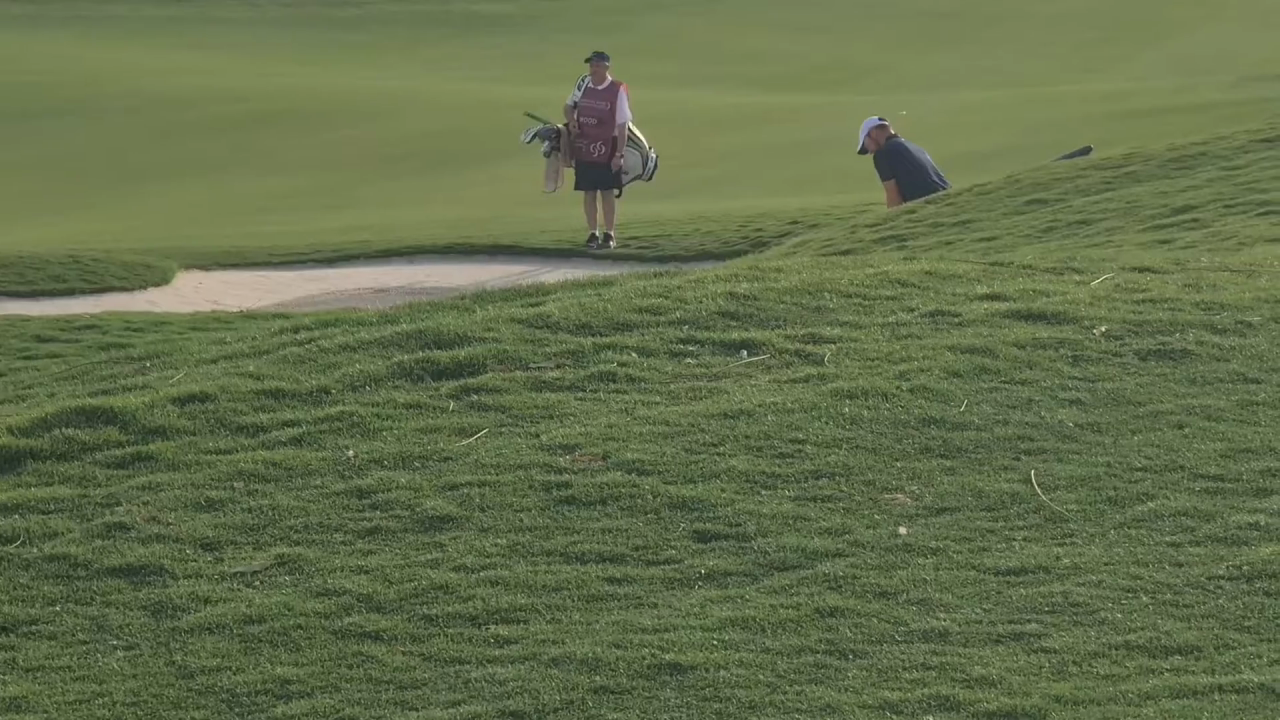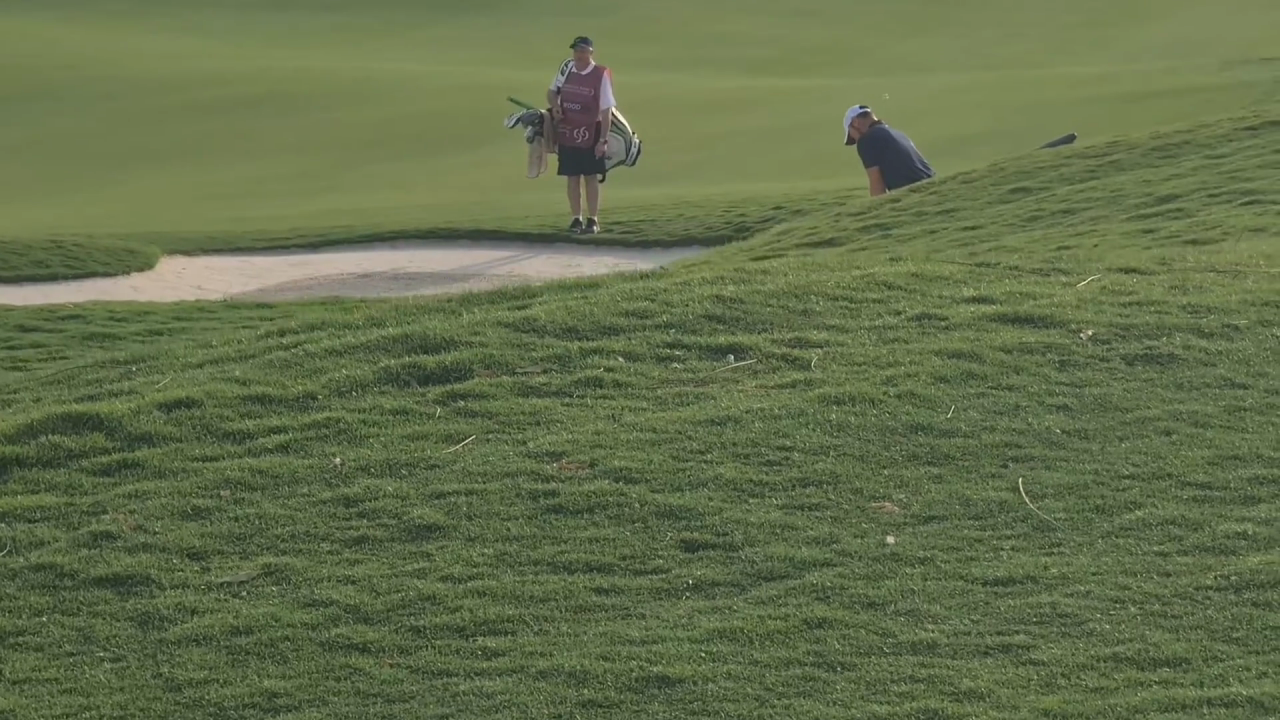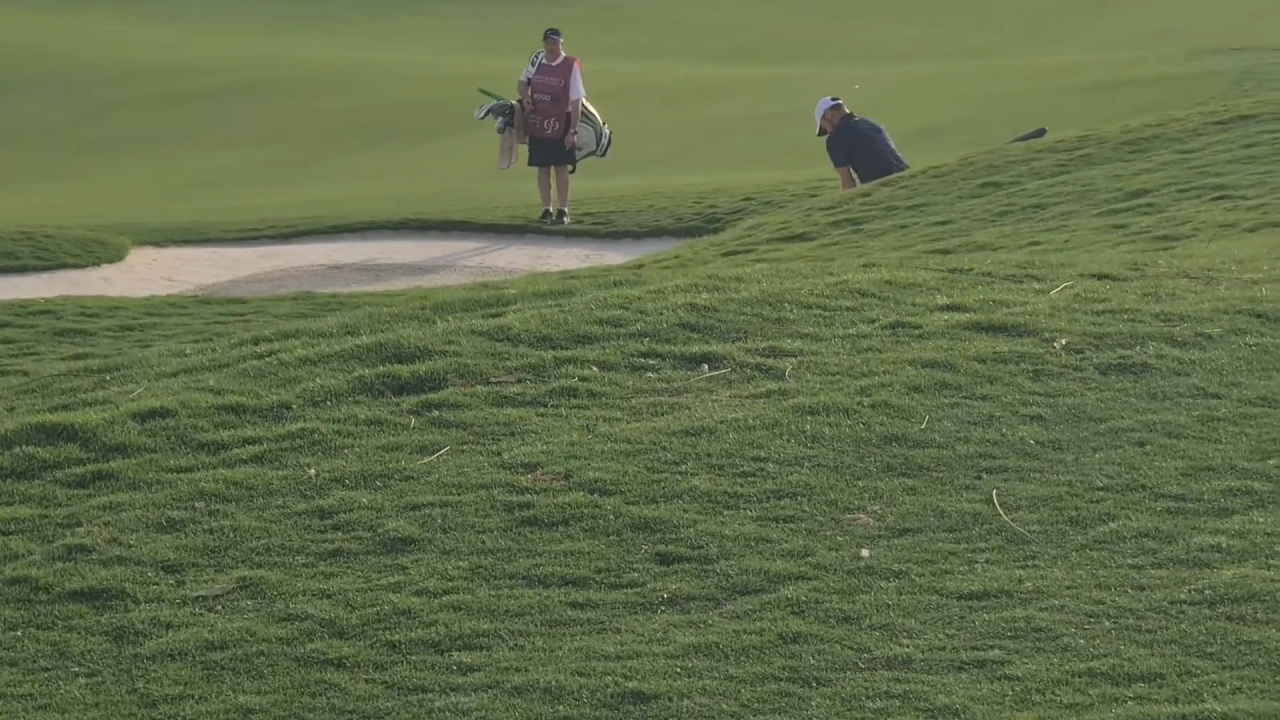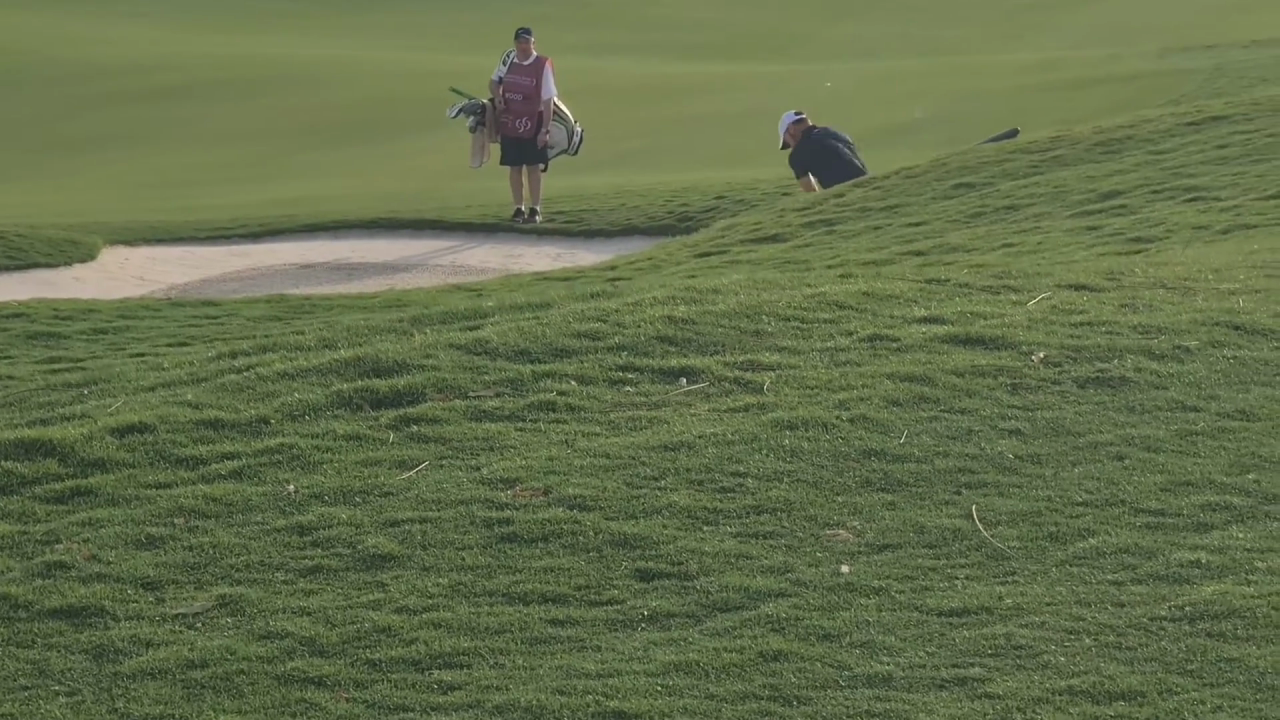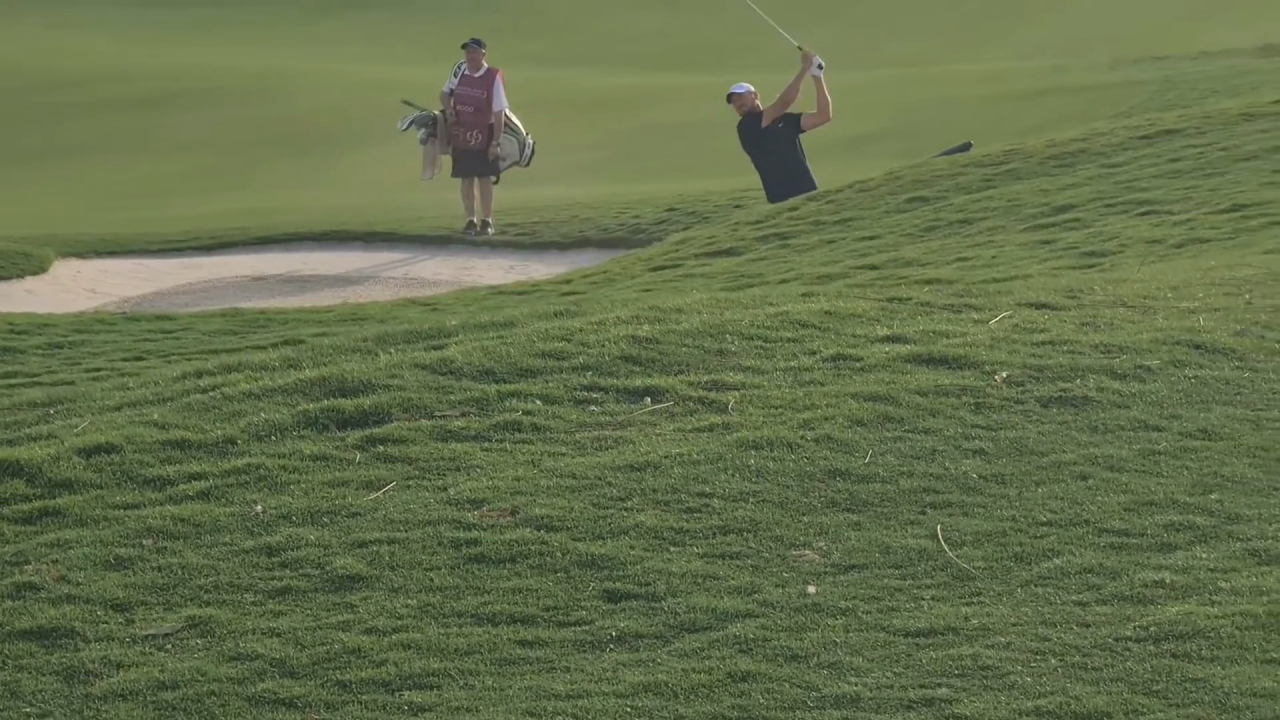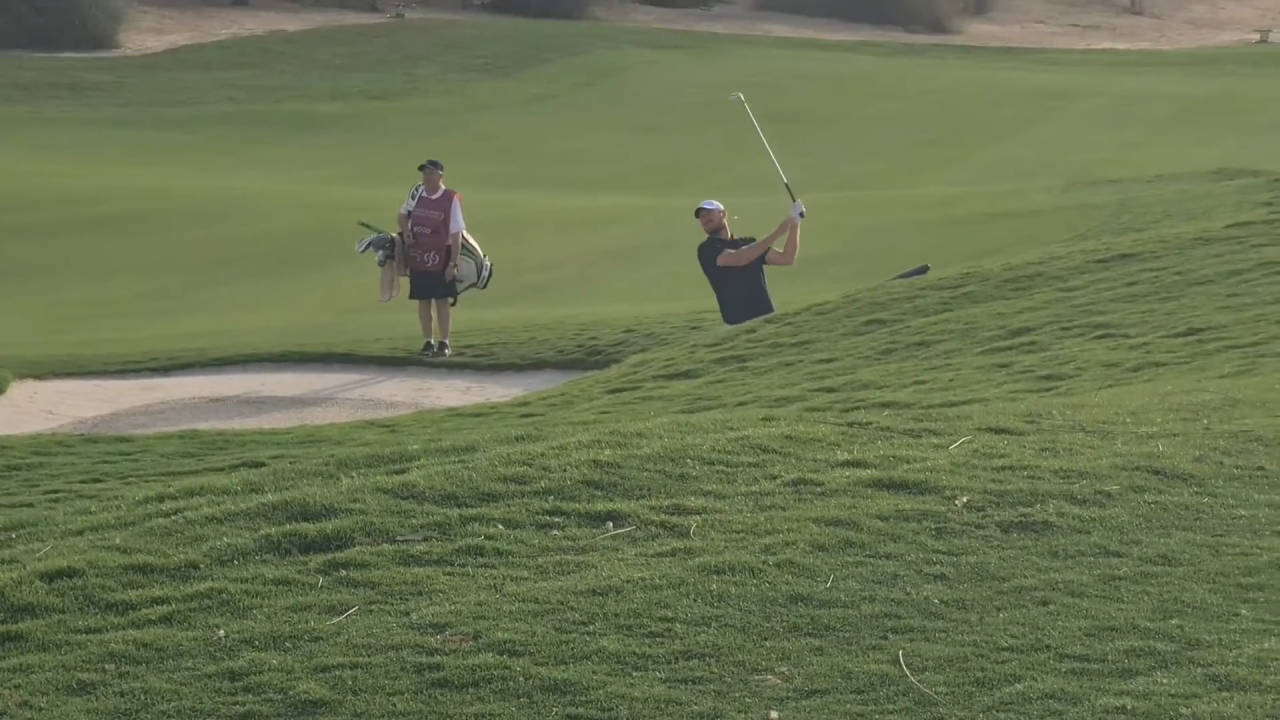
dt=0.7s
person 1, frame 1
left shoulder: (618, 89)
right shoulder: (583, 83)
left elbow: (622, 124)
right elbow: (569, 106)
left wrist: (619, 154)
right wrist: (571, 120)
left hip: (606, 148)
right hip: (583, 147)
left knee: (607, 192)
right knee: (589, 192)
left ankle: (609, 235)
right ankle: (593, 233)
person 1, frame 2
left shoulder: (601, 74)
right shoulder: (566, 68)
left elbow: (606, 110)
right elbow: (552, 91)
left wrist: (603, 140)
right wrist: (554, 105)
left hip: (590, 134)
right hip: (566, 132)
left knee: (591, 177)
right knee: (572, 177)
left ankle: (593, 220)
right ankle: (576, 218)
person 1, frame 3
left shoulder: (571, 65)
right shoulder: (536, 59)
left elbow: (576, 100)
right elbow: (523, 82)
left wrist: (573, 131)
right wrist: (525, 96)
left hip: (560, 124)
right hip: (537, 123)
left knee: (561, 168)
right knee: (542, 168)
left ankle: (563, 211)
right ankle: (546, 209)
person 1, frame 4
left shoulder: (543, 64)
right shoulder: (508, 58)
left elbow: (548, 100)
right elbow: (494, 81)
left wrist: (545, 130)
right wrist: (497, 96)
left hip: (532, 123)
right hip: (509, 122)
left knee: (533, 167)
right knee: (514, 167)
left ankle: (535, 209)
right ankle: (518, 208)
person 1, frame 5
left shoulder: (494, 76)
right shoulder: (459, 70)
left elbow: (499, 112)
right elbow: (445, 92)
left wrist: (495, 142)
right wrist: (448, 108)
left hip: (483, 135)
right hip: (460, 134)
left knee: (485, 179)
right knee: (466, 179)
left ankle: (487, 222)
right ankle: (471, 220)
person 1, frame 6
left shoulder: (451, 199)
right shoulder: (417, 192)
left elbow: (456, 233)
right elbow: (403, 215)
left wrist: (453, 263)
right wrist: (405, 230)
left hip: (440, 257)
right hip: (417, 256)
left knee: (442, 301)
right knee: (423, 301)
left ankle: (444, 343)
right ankle: (428, 342)
